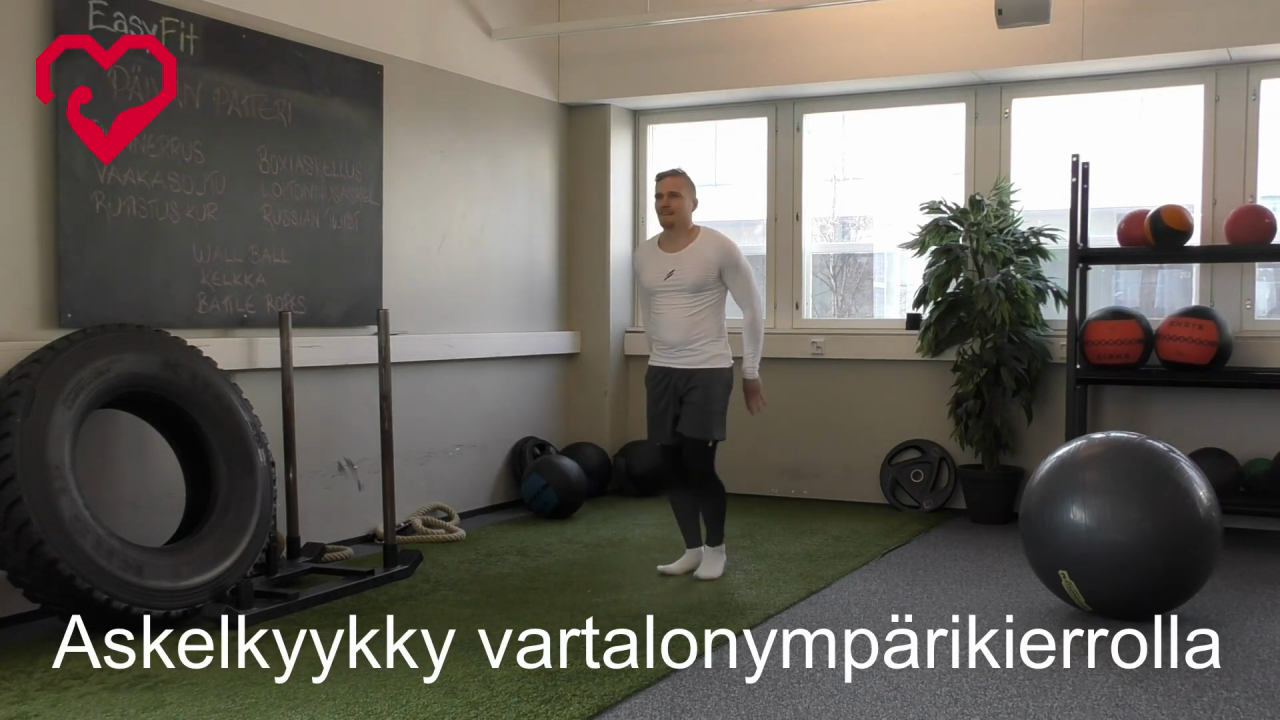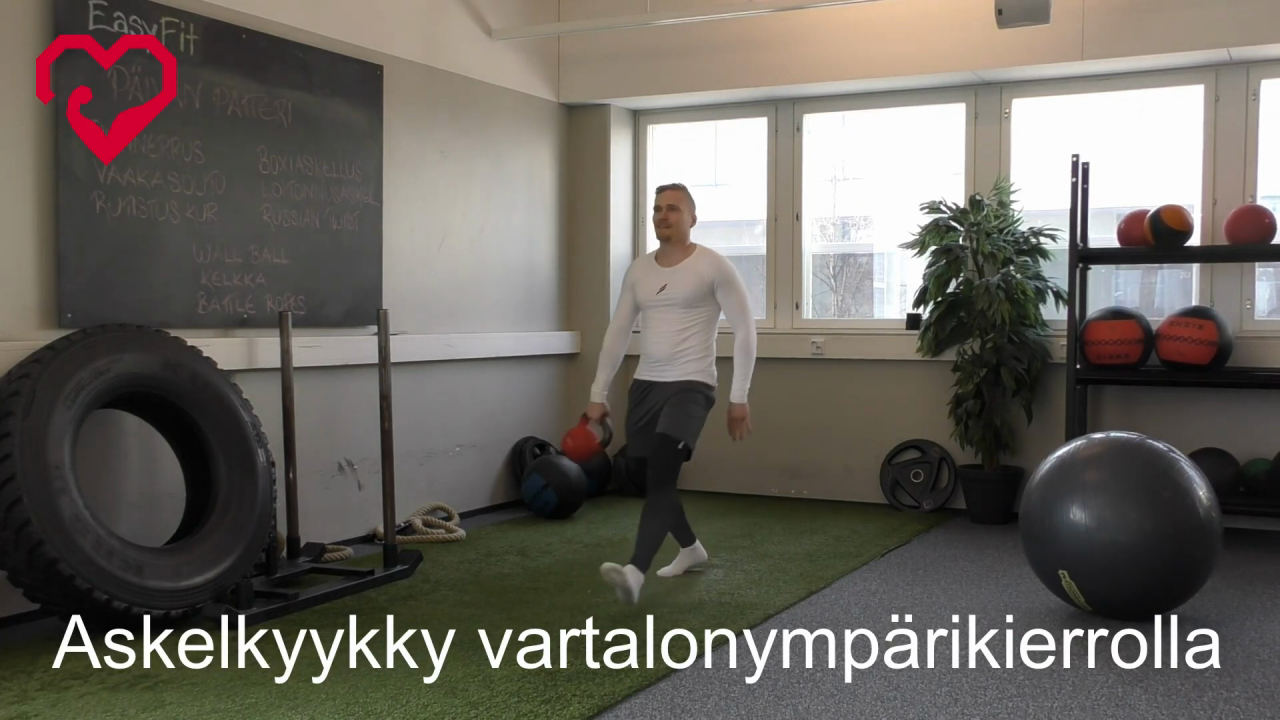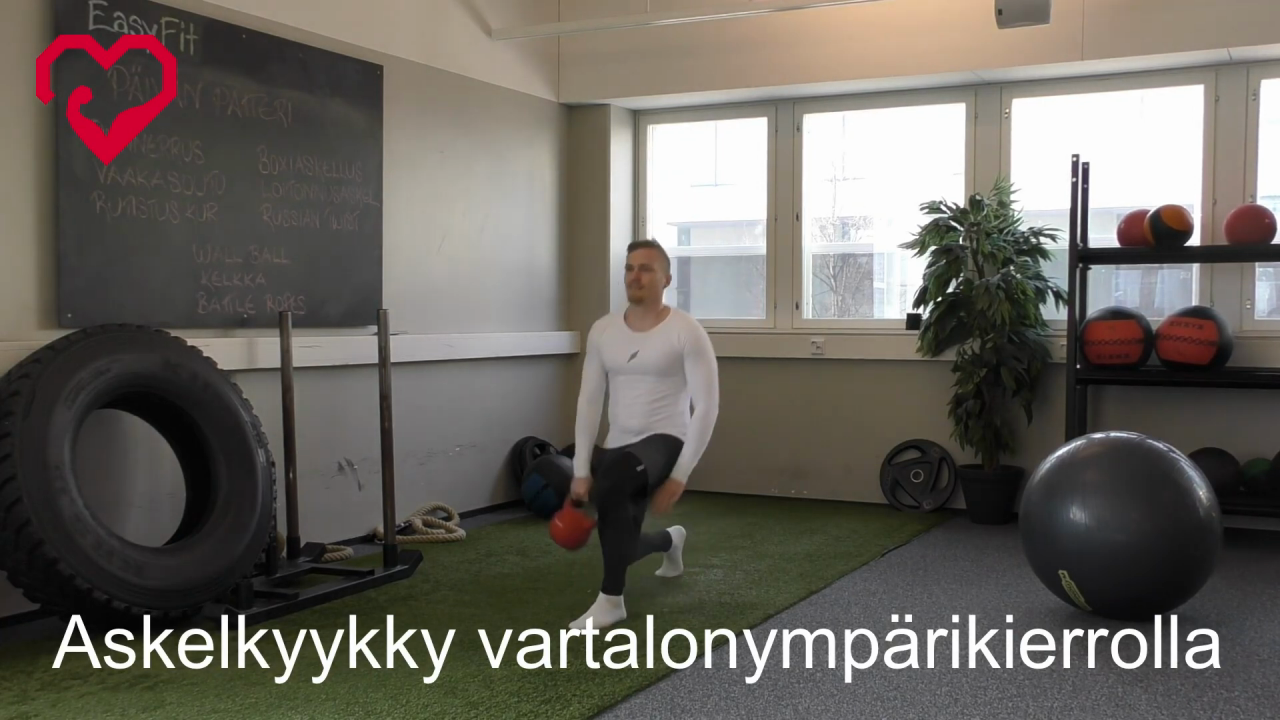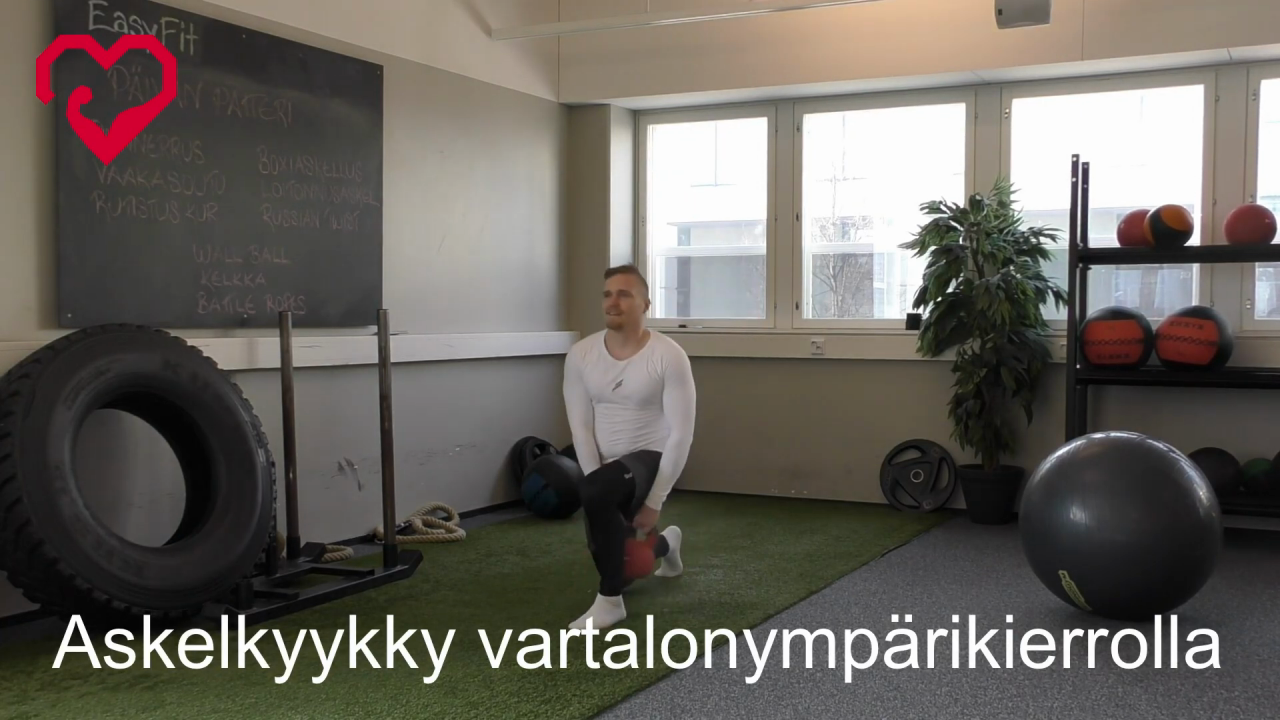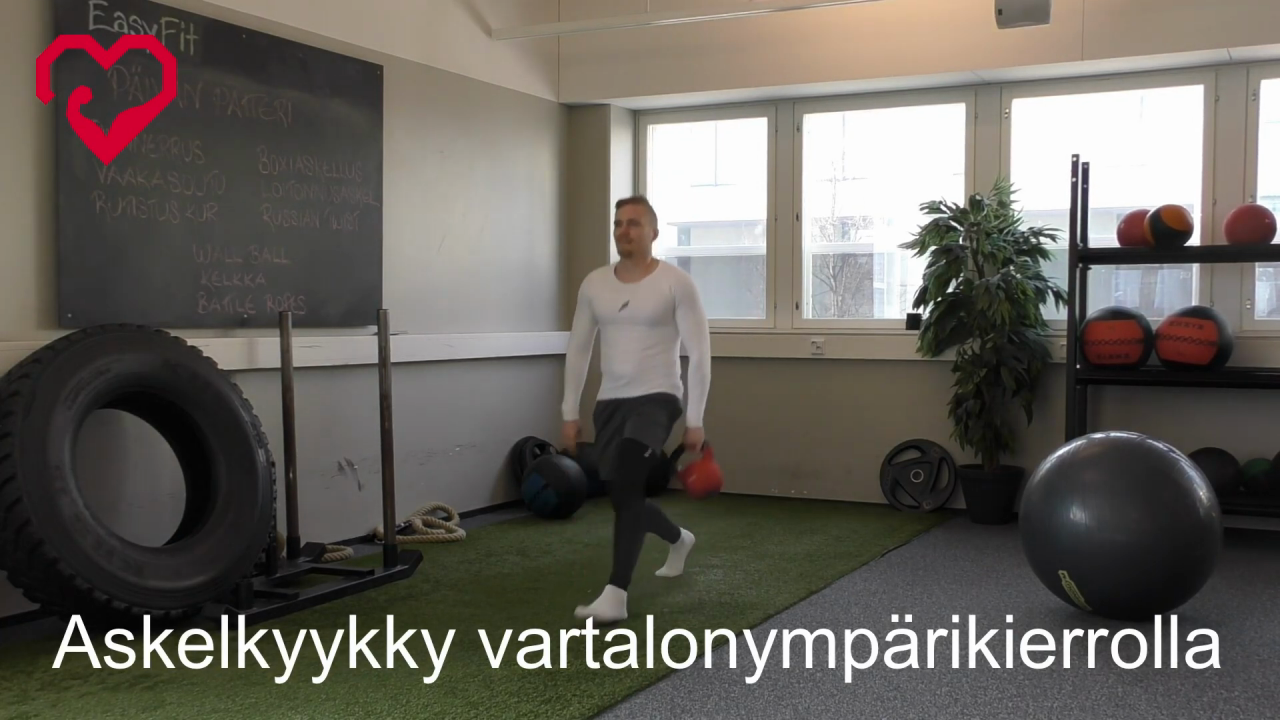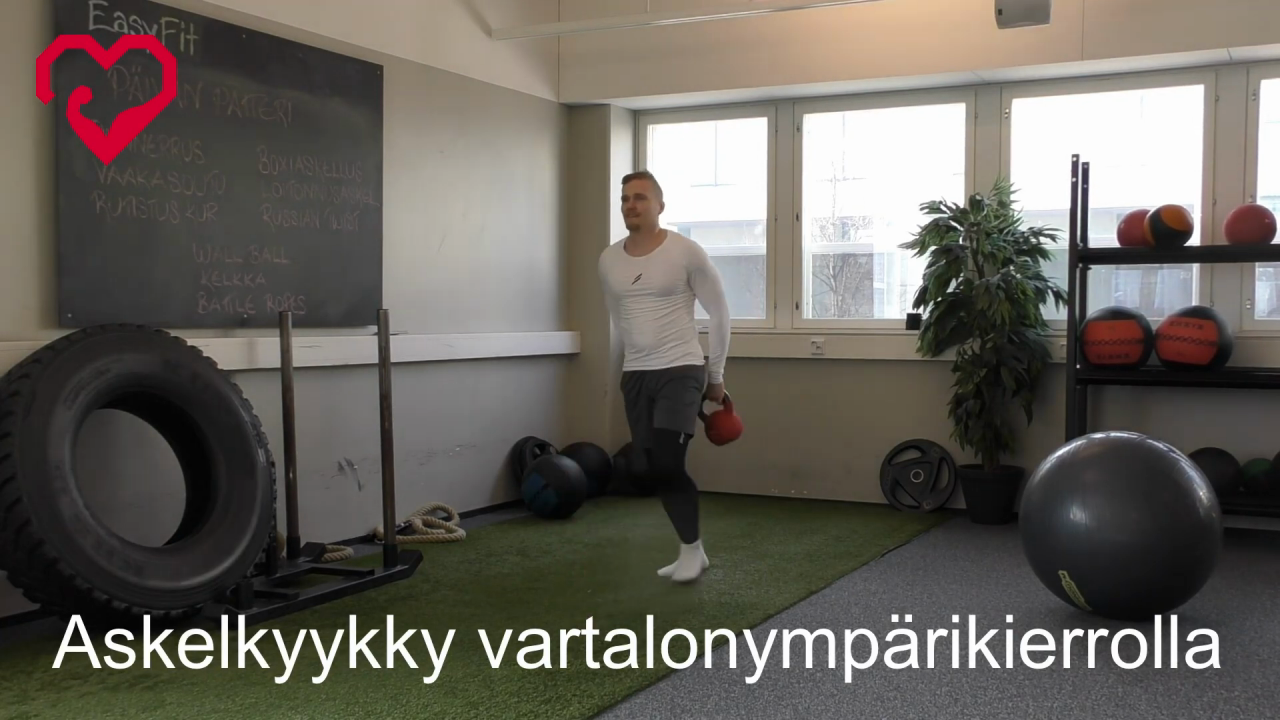
dt=0.4s
person 1, frame 1
left shoulder: (719, 248)
right shoulder: (643, 255)
left elbow: (752, 310)
left wrist: (750, 372)
left hip: (708, 371)
right hip: (663, 372)
left knee: (698, 467)
right knee: (673, 467)
left ankle: (716, 548)
right ankle: (694, 549)
person 1, frame 2
left shoulder: (713, 266)
right shoulder: (638, 270)
left elbow: (745, 332)
right elbow: (617, 332)
left wrist: (739, 398)
right wrist: (598, 394)
left hip: (690, 386)
right hip: (645, 384)
left knee: (659, 476)
right knee: (651, 478)
left ankle: (634, 573)
right ankle: (690, 548)
person 1, frame 3
left shoulder: (687, 332)
right shoulder: (602, 330)
left elbow: (706, 408)
right elbow: (589, 399)
left wrist: (679, 477)
right wrist: (581, 468)
left hip: (665, 441)
right hip: (617, 445)
left knee: (609, 484)
right knee: (619, 546)
left ankle: (611, 600)
right ankle: (670, 540)
person 1, frame 4
left shoulder: (668, 357)
right shoulder: (580, 354)
left elbow: (681, 434)
right elbow: (580, 427)
left wrist: (654, 502)
right wrist: (596, 484)
left hip: (648, 459)
right hip: (603, 466)
left knee: (599, 493)
left ankle: (609, 602)
right ankle: (666, 542)
person 1, frame 5
left shoulder: (675, 282)
right shoulder: (594, 284)
left elbow: (699, 352)
right elbow: (577, 351)
left wrist: (694, 421)
right wrist: (570, 412)
left hip: (657, 399)
right hip: (611, 403)
left knee: (625, 488)
right knee: (625, 495)
left ankle: (615, 594)
right ankle: (680, 539)
person 1, frame 6
left shoulder: (686, 252)
right shoulder: (609, 260)
left elbow: (719, 314)
left wrist: (715, 374)
left hip: (681, 372)
right hip: (636, 375)
left knee: (668, 465)
right knee: (658, 469)
left ankle: (693, 547)
right ankle: (690, 547)
